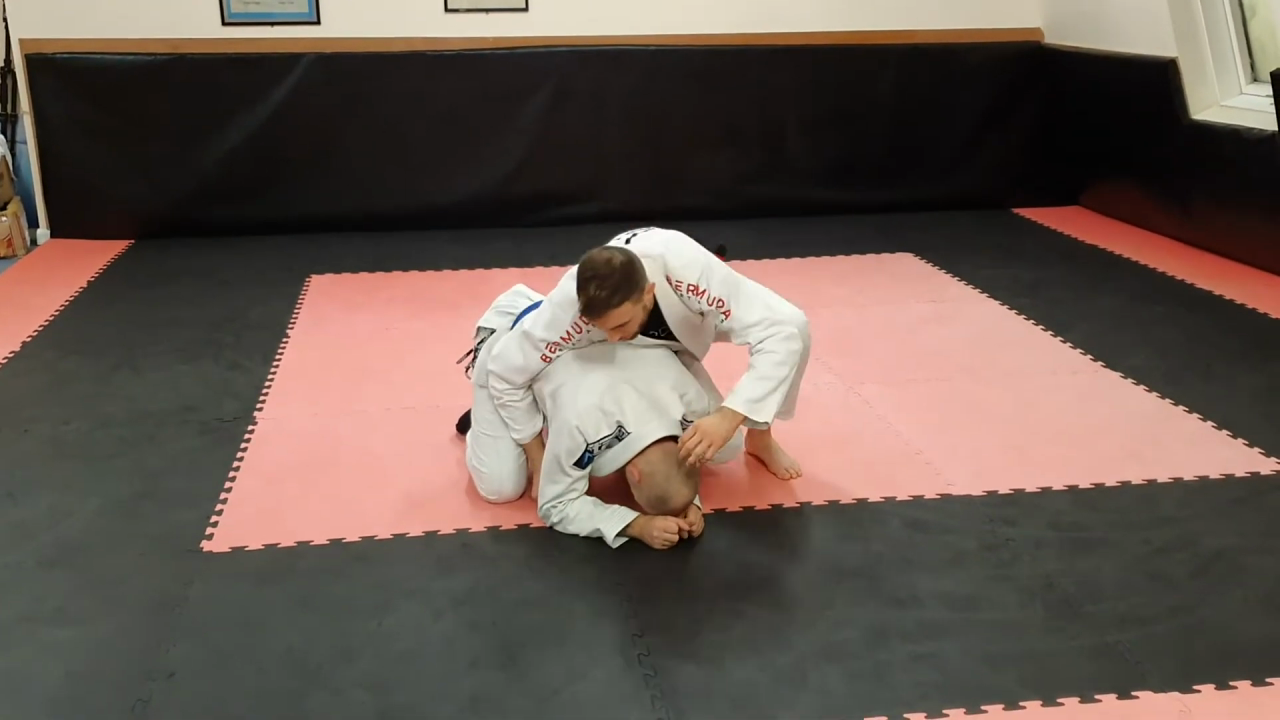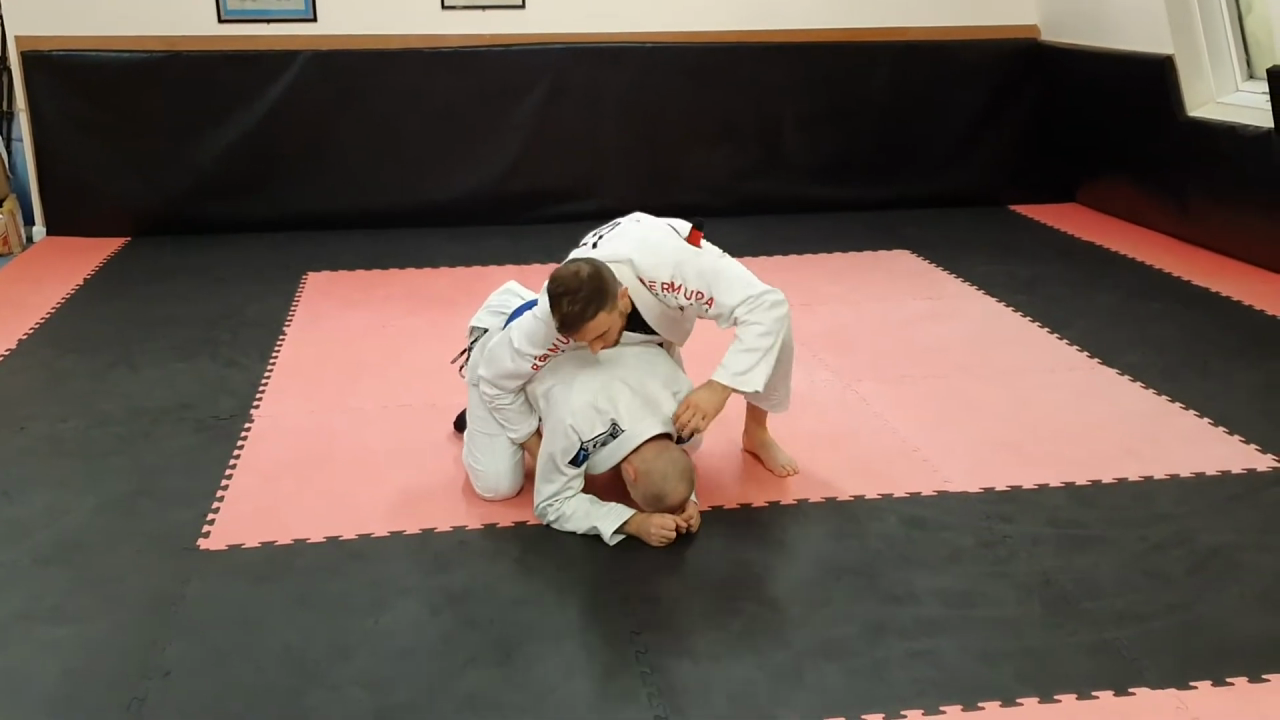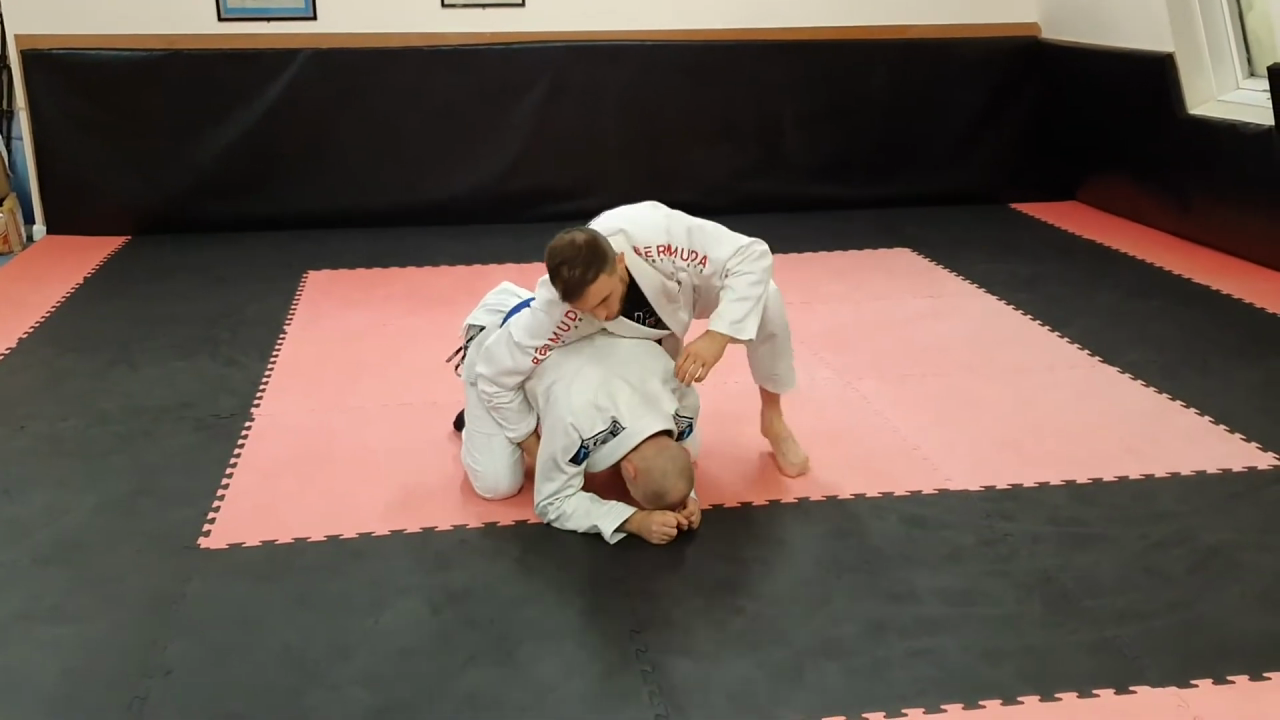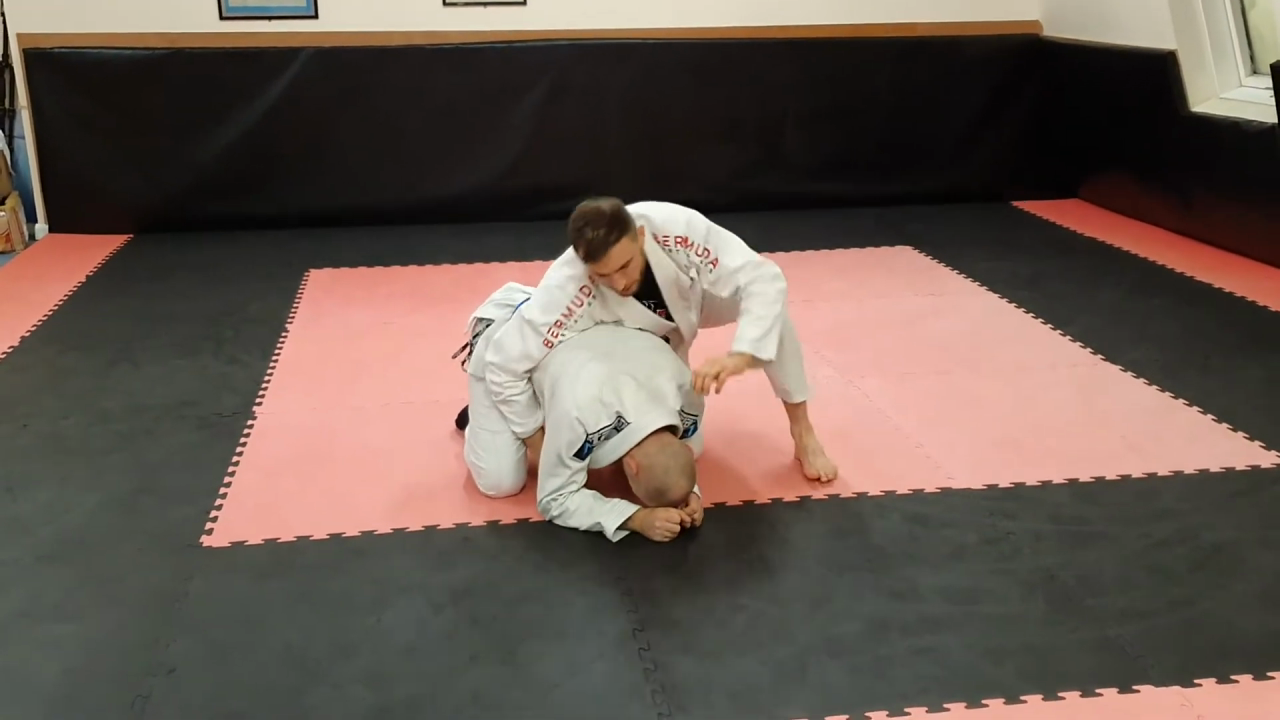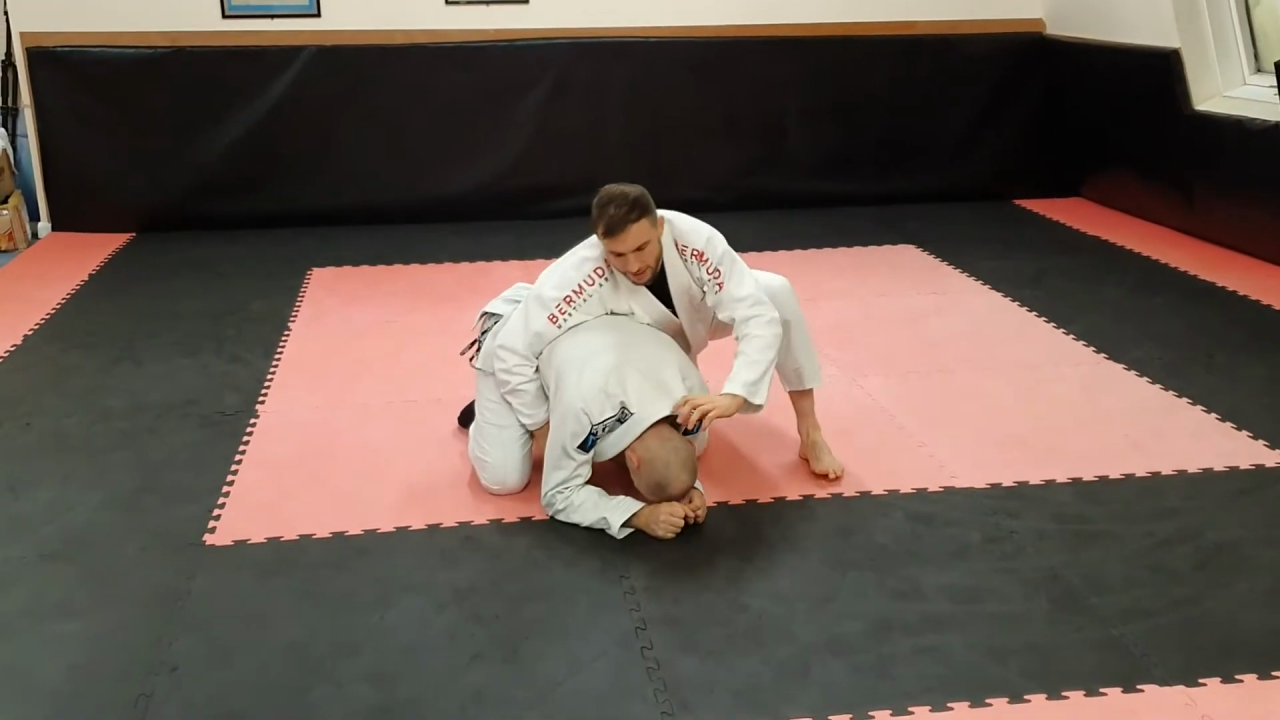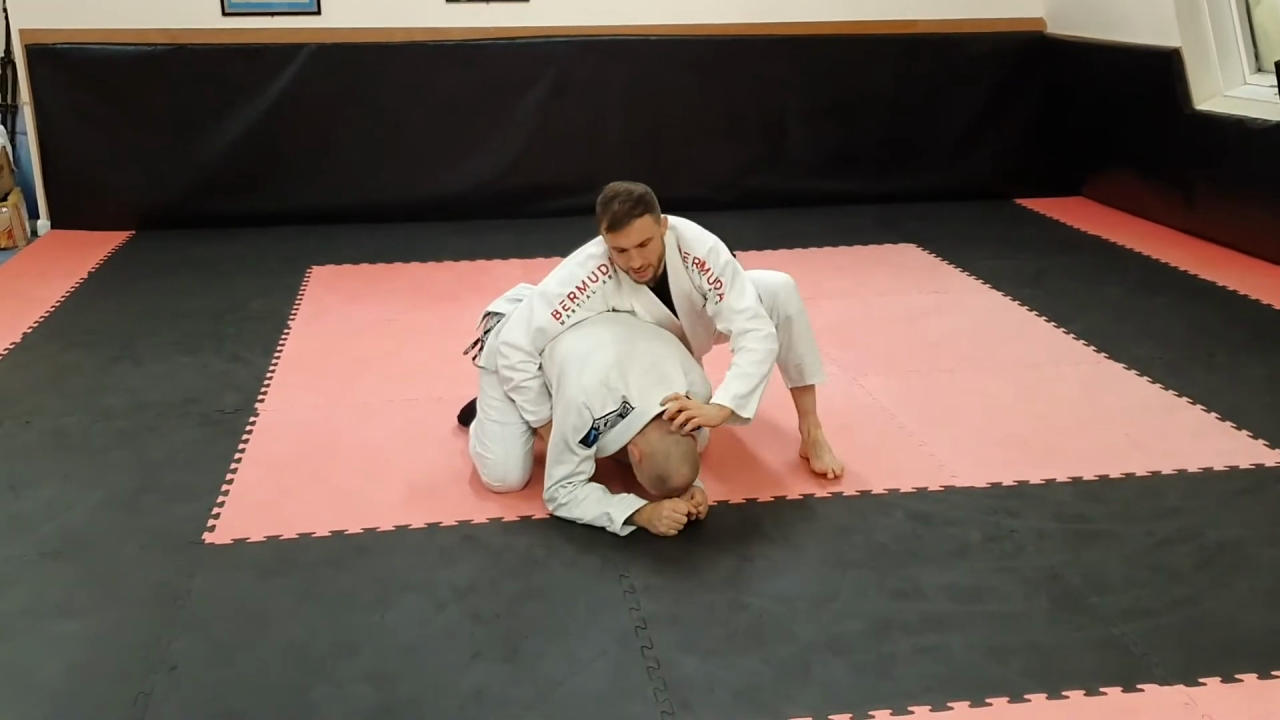
dt=0.2s
person 1, frame 1
left shoulder: (691, 272)
right shoulder: (570, 311)
left elbow: (783, 331)
right elbow: (503, 373)
left wrist: (729, 416)
right wrist: (538, 459)
right hip: (650, 341)
left knee: (792, 329)
right knee: (710, 449)
left ankle: (760, 439)
person 1, frame 2
left shoulder: (666, 263)
right shoulder: (550, 323)
left elbow: (767, 303)
right elbow: (495, 382)
left wrist: (720, 387)
right wrist: (540, 455)
right hip: (641, 326)
left knee: (768, 319)
left ankle: (756, 432)
person 1, frame 3
left shoulder: (653, 231)
right shoulder: (552, 311)
left elbow: (751, 254)
right elbow: (494, 378)
left wrist: (717, 336)
right wrist: (536, 451)
left hip: (679, 281)
left knee: (762, 304)
left ankle: (772, 419)
person 1, frame 4
left shoulder: (674, 226)
right shoulder: (564, 289)
left elbow: (762, 276)
right elbow: (503, 369)
left wrist: (742, 354)
right wrist: (541, 445)
left hip: (687, 298)
left knee: (768, 301)
left ankle: (802, 433)
person 1, frame 5
left shoulder: (694, 239)
right shoulder: (579, 274)
left elbow: (759, 318)
right elbow: (511, 353)
left wrist: (732, 396)
right wrist: (548, 435)
left hip: (695, 316)
left knee: (775, 291)
left ankle: (809, 432)
person 1, frame 6
left shoulder: (698, 247)
right shoulder: (585, 272)
left elbow: (757, 334)
right elbow: (515, 350)
left wrist: (719, 408)
right wrist: (552, 432)
left hip: (697, 322)
left knee: (778, 288)
left ankle: (810, 431)
person 2, frame 1
left shoulder: (693, 401)
right shoulder: (581, 423)
left elbow: (687, 461)
right elbow: (556, 507)
left wrist: (688, 504)
right wrist: (638, 525)
right knee: (501, 488)
right ankle: (483, 420)
person 2, frame 2
left shoulder: (683, 399)
right shoulder: (574, 421)
left elbow: (671, 463)
right elbow: (552, 504)
left wrist: (685, 500)
right wrist: (634, 523)
right knee: (496, 486)
right ankle: (478, 416)
person 2, frame 3
left shoulder: (683, 398)
right shoulder: (574, 417)
left elbow: (670, 461)
right elbow: (552, 503)
left wrist: (684, 496)
right wrist: (635, 521)
right knee: (496, 486)
right ankle: (477, 418)
person 2, frame 4
left shoulder: (688, 394)
right shoulder: (578, 409)
left elbow: (678, 457)
right elbow: (555, 499)
left wrist: (687, 493)
right wrist: (638, 518)
right knee: (498, 483)
right ankle: (481, 413)
person 2, frame 5
left shoulder: (693, 389)
right shoulder: (583, 401)
left elbow: (683, 452)
right elbow: (559, 493)
left wrist: (689, 490)
right wrist: (641, 515)
right knee: (504, 479)
right ankle: (487, 409)
person 2, frame 6
left shoulder: (695, 387)
right shoulder: (586, 397)
left elbow: (686, 450)
right elbow: (561, 492)
left wrist: (690, 488)
right wrist: (643, 514)
right knee: (504, 478)
right ankle: (486, 411)
